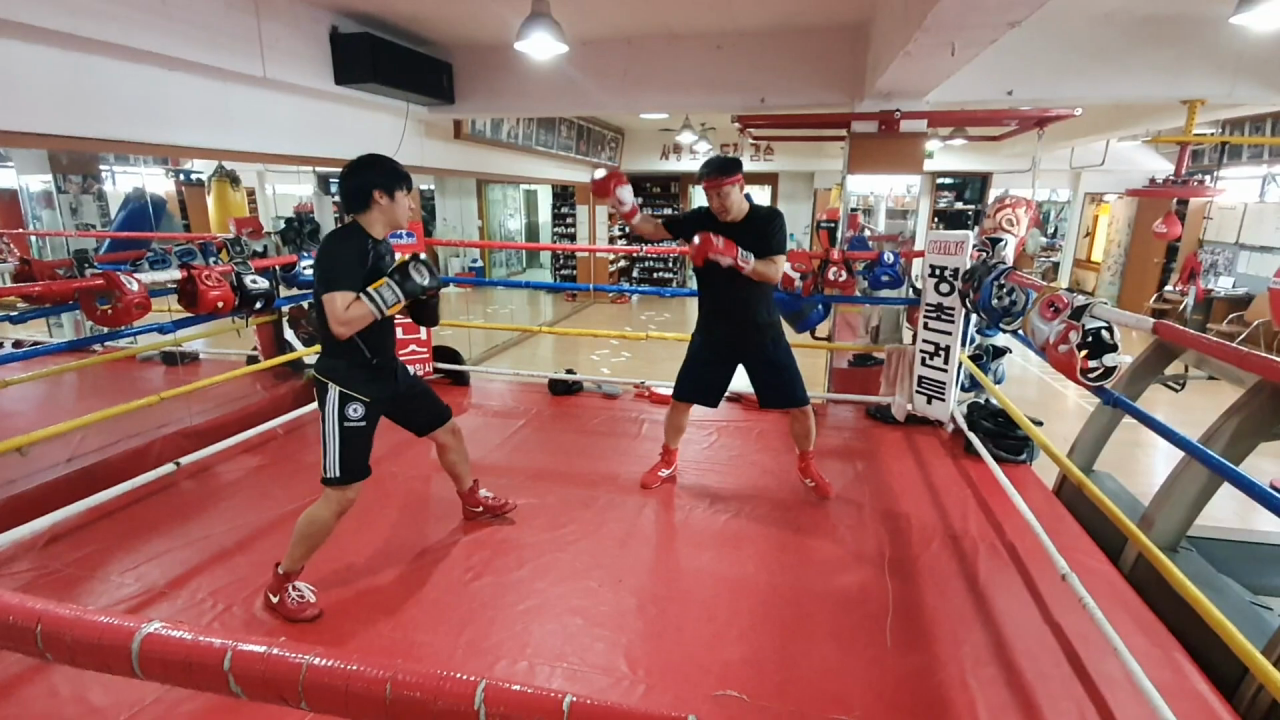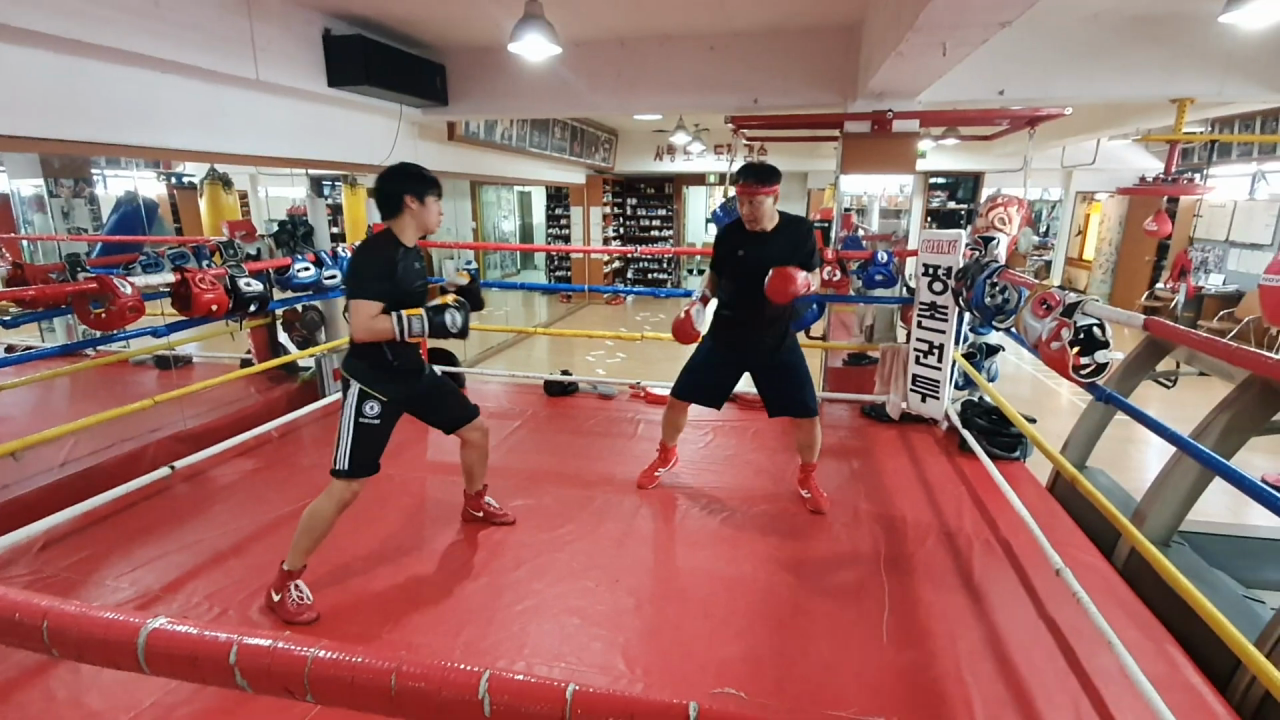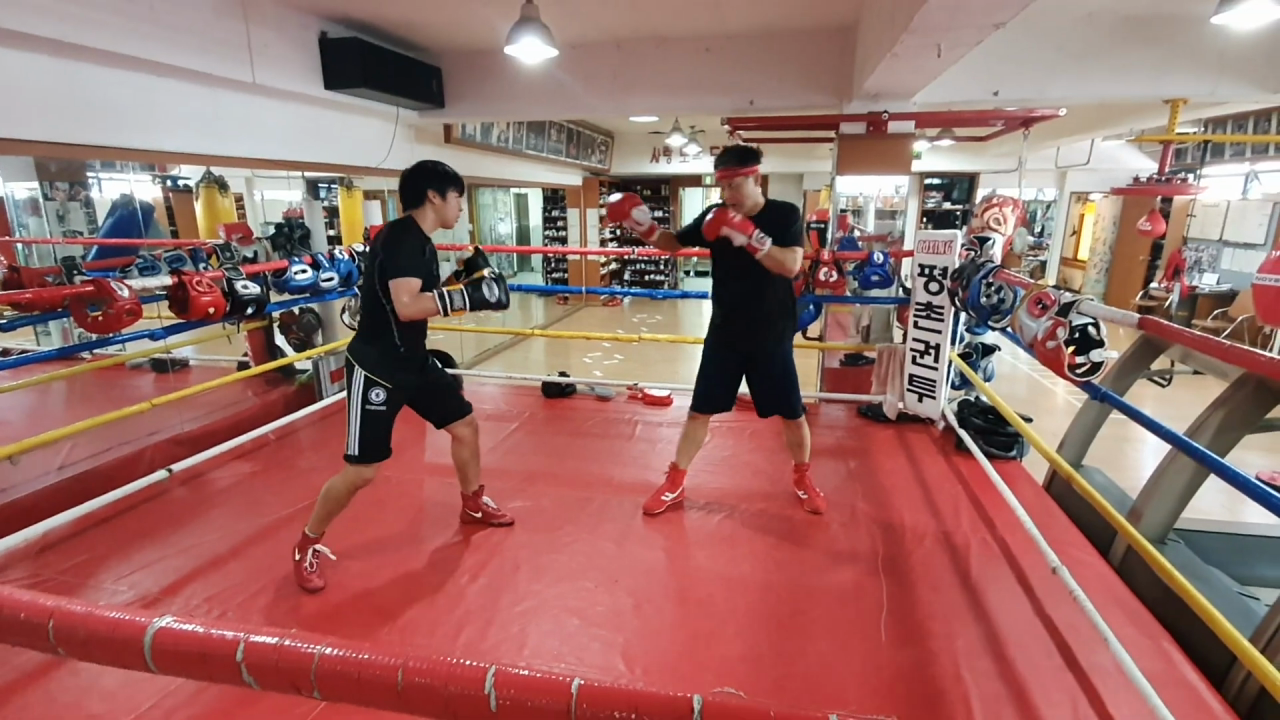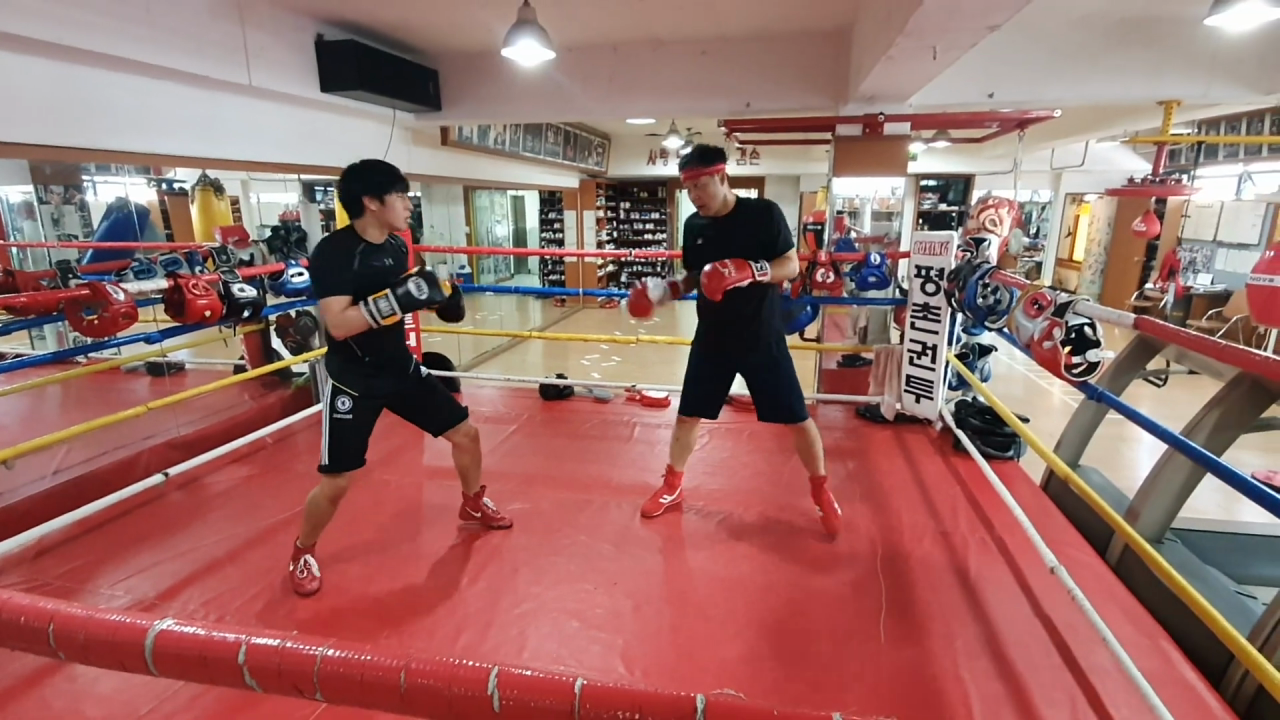
dt=0.3s
person 1, frame 1
left shoulder: (378, 245)
right shoulder: (341, 246)
right elbow: (342, 324)
left wrist: (415, 298)
right wrist: (400, 286)
left hip: (387, 371)
right hip: (346, 384)
left knee: (447, 429)
right knee: (342, 493)
left ankle: (472, 499)
right ankle: (283, 582)
person 1, frame 2
left shoulder: (415, 251)
right shoulder: (376, 253)
right elbow: (362, 328)
left wrist: (454, 296)
right wrist: (432, 320)
left hip: (412, 371)
right hip: (371, 382)
left knee: (475, 430)
right knee: (346, 487)
left ankle: (476, 503)
right ankle: (286, 581)
person 1, frame 3
left shoulder: (419, 240)
right shoulder: (401, 237)
right elbow: (408, 306)
left wrist: (467, 276)
right wrist: (470, 295)
left hip: (414, 361)
right hip: (375, 368)
left knee: (466, 425)
right knee: (361, 471)
left ankle: (472, 503)
right ankle: (309, 544)
person 1, frame 4
left shoulder: (397, 246)
right shoulder: (332, 252)
right elbow: (339, 324)
left wrist: (434, 291)
right wrist: (399, 297)
left hip: (402, 367)
right hip: (352, 380)
left knee: (465, 433)
right knee: (336, 482)
left ankle: (474, 503)
right ankle: (302, 554)
person 2, frame 1
left shoulder: (770, 219)
right shoulder: (700, 220)
left elbow: (774, 273)
right elbow: (651, 229)
left wrist: (732, 255)
right wrist: (626, 207)
left hip: (762, 332)
right hip: (713, 332)
left knee: (800, 407)
right knee: (681, 400)
left ankle: (807, 465)
right ankle: (668, 461)
person 2, frame 2
left shoulder: (800, 231)
right shoulder: (730, 233)
left elbow: (815, 276)
right elbow: (715, 278)
left wrist: (804, 282)
right wrist: (699, 304)
left hip: (778, 340)
right hip: (725, 336)
left knee: (806, 414)
right knee: (678, 400)
left ankle: (807, 479)
right ankle: (664, 458)
person 2, frame 3
left shoulder: (786, 215)
right shoulder: (715, 215)
left elbow: (791, 266)
right elbow: (673, 242)
left wrist: (748, 236)
right wrist: (643, 227)
left hip: (772, 336)
right hip: (725, 334)
left knee: (793, 415)
right knee: (700, 412)
left ankle: (802, 478)
right ankle: (674, 483)
person 2, frame 4
left shoulder: (764, 213)
right shoulder: (693, 224)
left elbow: (791, 267)
left wrist: (749, 271)
right wrist: (664, 288)
left hip: (762, 338)
right hip: (712, 338)
left knee: (797, 418)
right knee: (688, 416)
left ankle: (821, 489)
right ankle: (672, 487)
